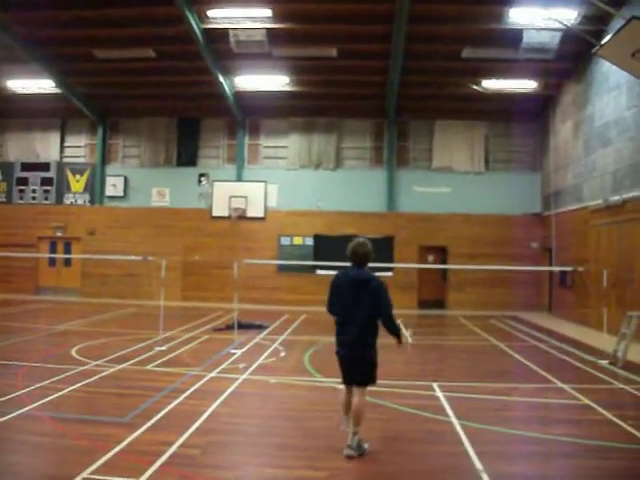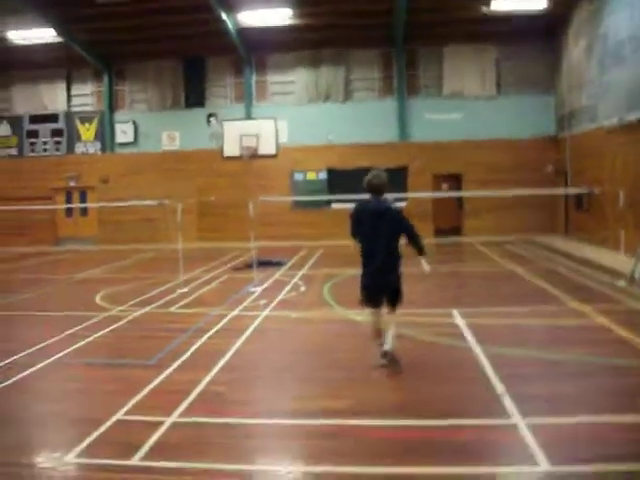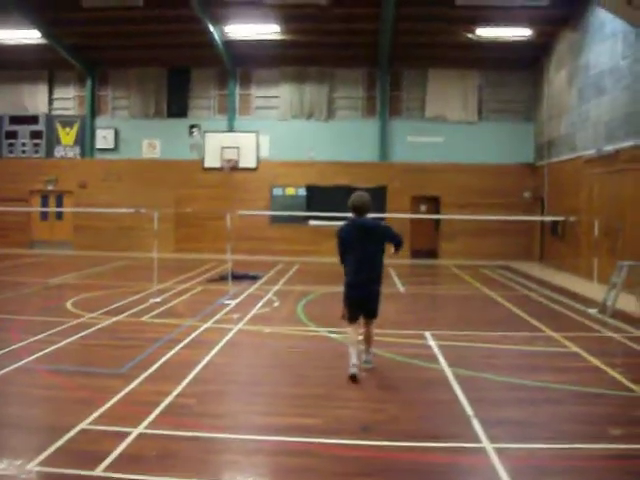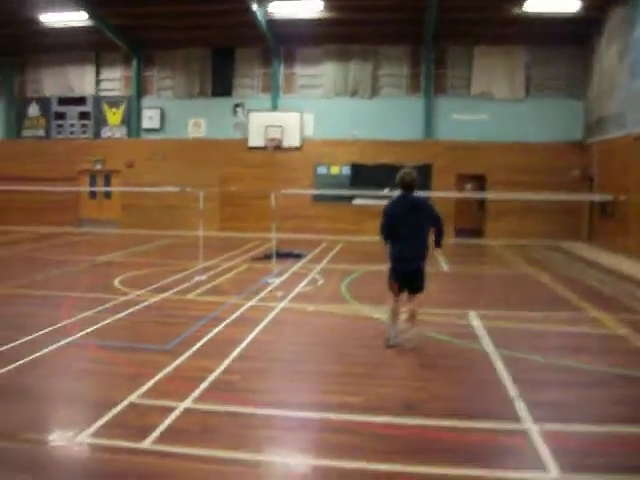
dt=0.5s
person 1, frame 1
left shoulder: (338, 279)
right shoulder: (375, 284)
left elbow: (331, 309)
right elbow: (386, 315)
right wrist: (397, 335)
left hip: (343, 344)
right hip: (364, 346)
left knee: (348, 389)
right knee: (359, 392)
left ankle: (350, 434)
right ankle: (353, 442)
person 1, frame 2
left shoulder: (358, 211)
right shoulder: (394, 213)
left elbow: (355, 234)
right elbow: (412, 235)
right wrist: (420, 252)
left hip: (369, 271)
right hip: (390, 271)
left knee: (375, 311)
right knee: (392, 309)
left ankle: (382, 352)
right ankle: (388, 345)
person 1, frame 3
left shoulder: (344, 231)
right shoulder: (379, 228)
left elbow: (342, 257)
right elbow: (398, 240)
right wrist: (394, 249)
left hip: (353, 285)
right hip: (373, 285)
left knee: (353, 325)
right knee: (368, 324)
left ankle: (354, 363)
right ankle: (367, 358)
person 1, frame 4
left shoulder: (392, 207)
right shoulder: (426, 206)
left elbow: (385, 232)
right elbow: (439, 226)
left wrist: (391, 242)
right wrist: (438, 243)
left hip: (399, 259)
right hip: (418, 260)
left knee: (395, 296)
right knee: (412, 298)
left ankle: (392, 335)
